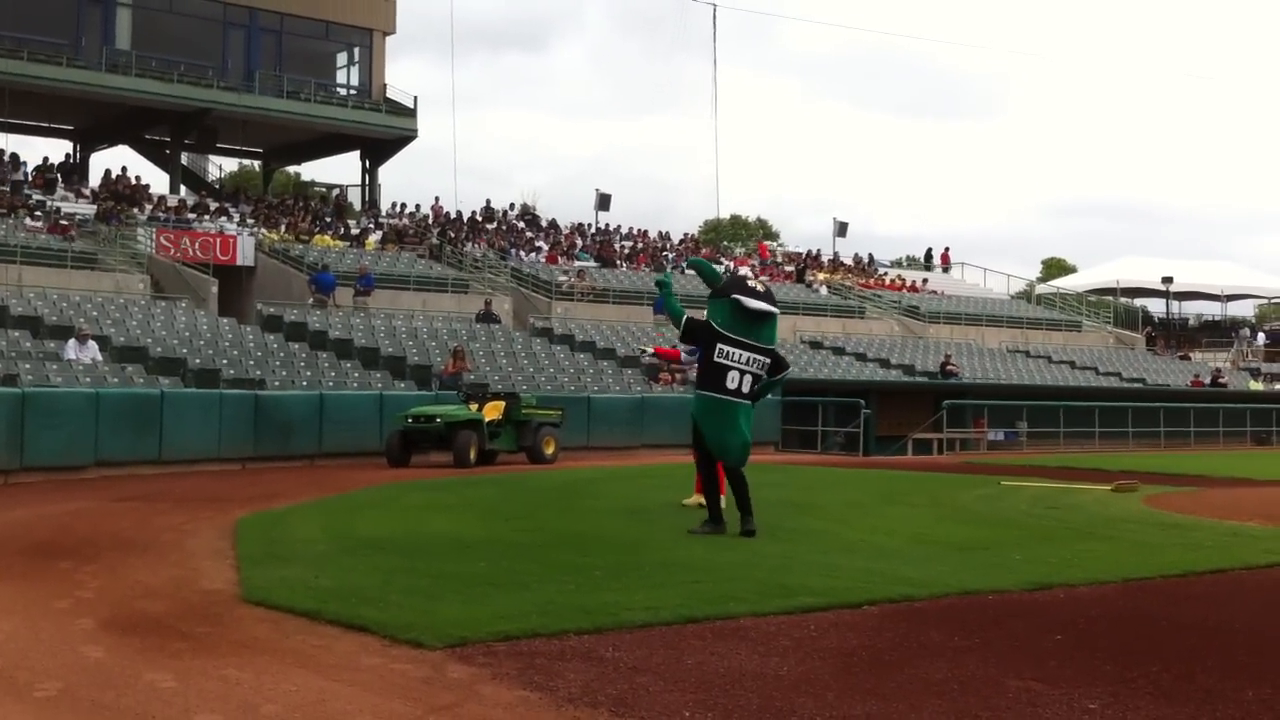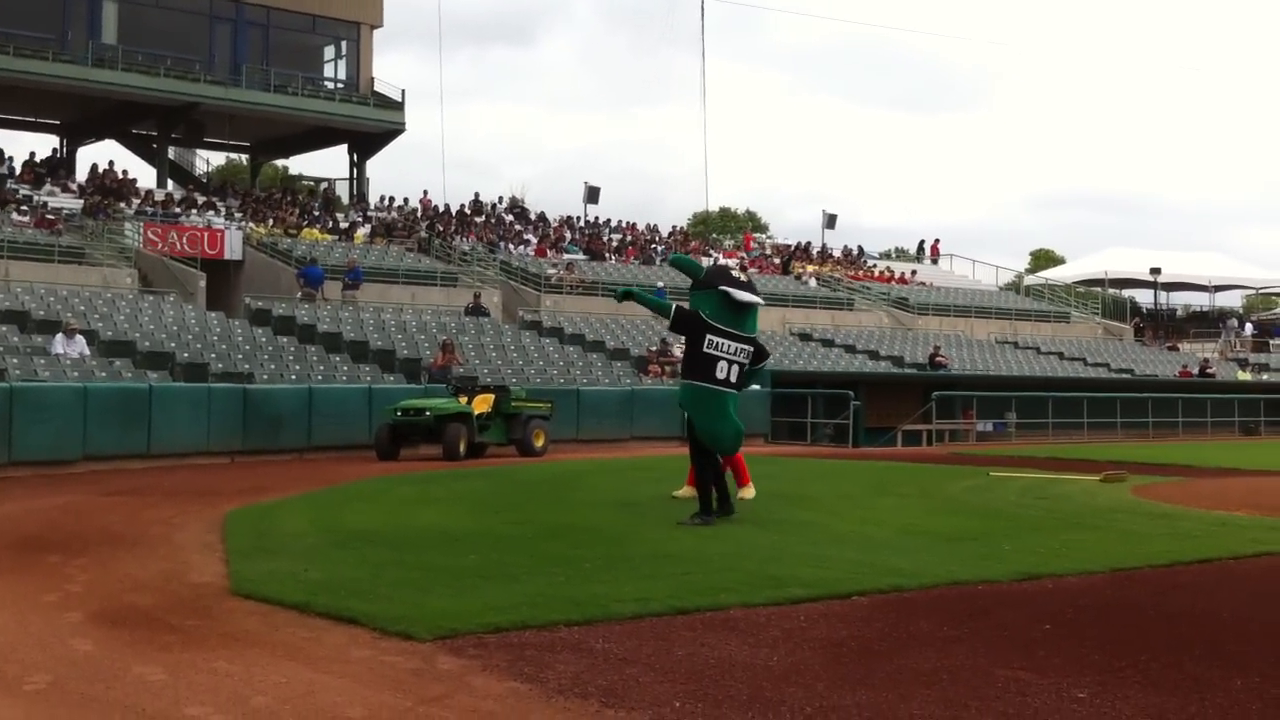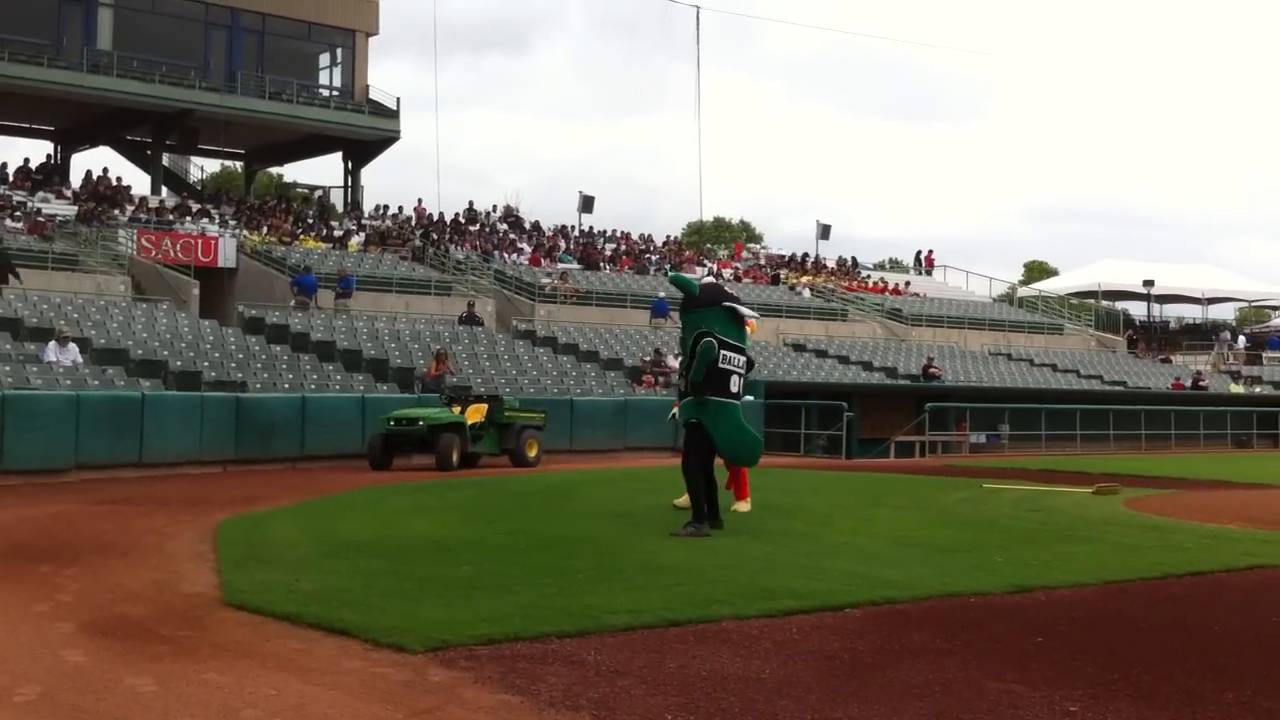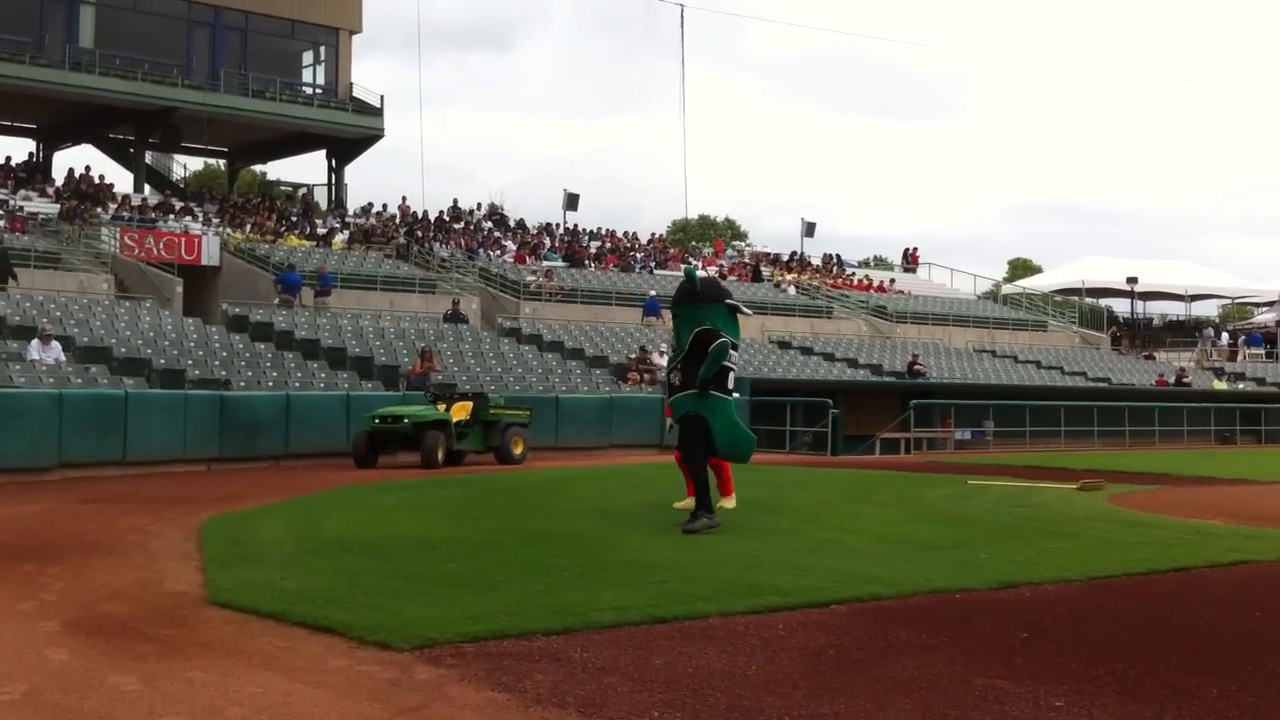
dt=0.3s
person 1, frame 1
left shoulder: (712, 331)
right shoulder: (762, 343)
left elbow: (677, 316)
right elbow: (782, 370)
left wrist: (666, 288)
right wrist: (756, 393)
left hip: (710, 407)
right hip: (741, 409)
left knee: (706, 463)
right knee: (732, 465)
left ankle: (715, 520)
right ankle: (747, 518)
person 1, frame 2
left shoulder: (699, 321)
right shoulder: (746, 335)
left elbow: (665, 309)
right elbow: (763, 357)
left wrist: (633, 294)
right wrist: (739, 383)
left hip: (701, 396)
right hip: (726, 398)
left knee: (700, 453)
right knee: (709, 451)
left ankle: (706, 512)
right ankle: (725, 503)
person 1, frame 3
left shoulder: (707, 337)
right shoulder: (732, 341)
left elbow: (707, 348)
right elbow: (746, 366)
left wrist: (696, 381)
left hip: (705, 410)
right hip: (725, 409)
left knee: (691, 464)
right knee: (704, 465)
left ankle: (699, 521)
right ankle: (712, 516)
person 1, frame 4
left shoulder: (704, 333)
right shoulder: (701, 333)
left elbow: (722, 347)
left wrist: (703, 378)
left hip: (701, 404)
right hip: (698, 406)
left knee: (692, 457)
right knee: (696, 458)
left ankle: (707, 513)
right ankle: (701, 513)
